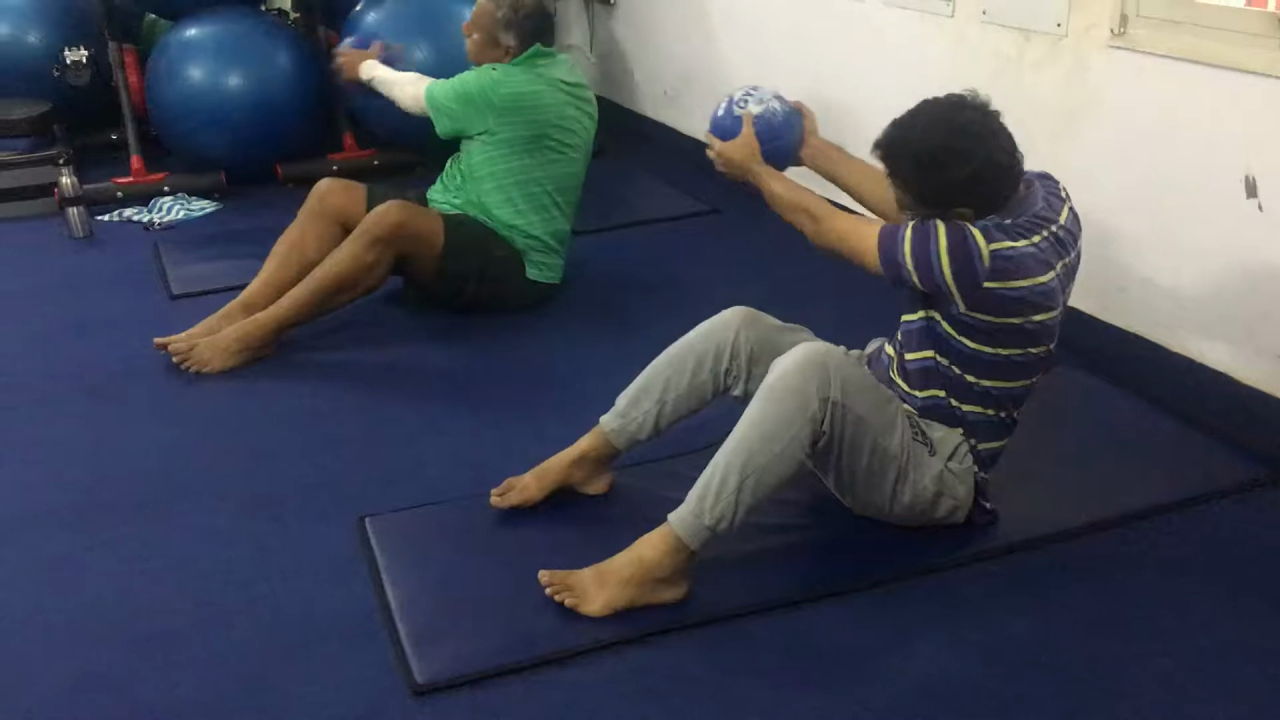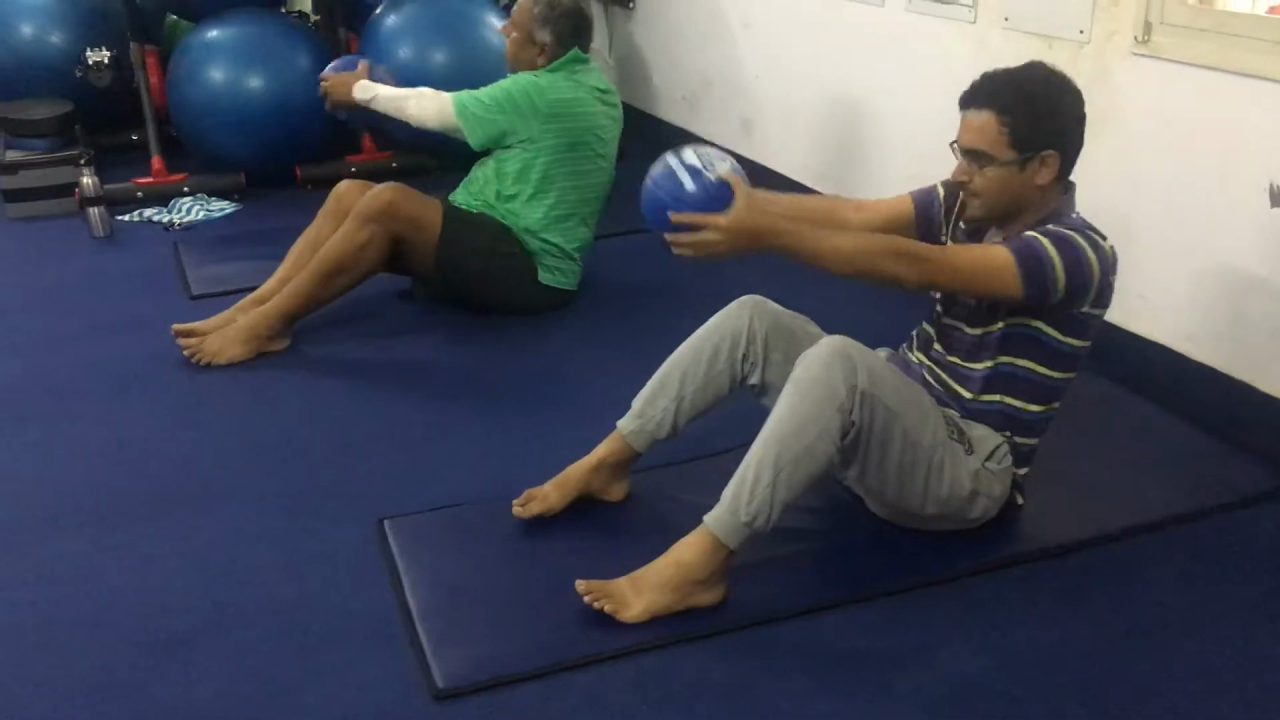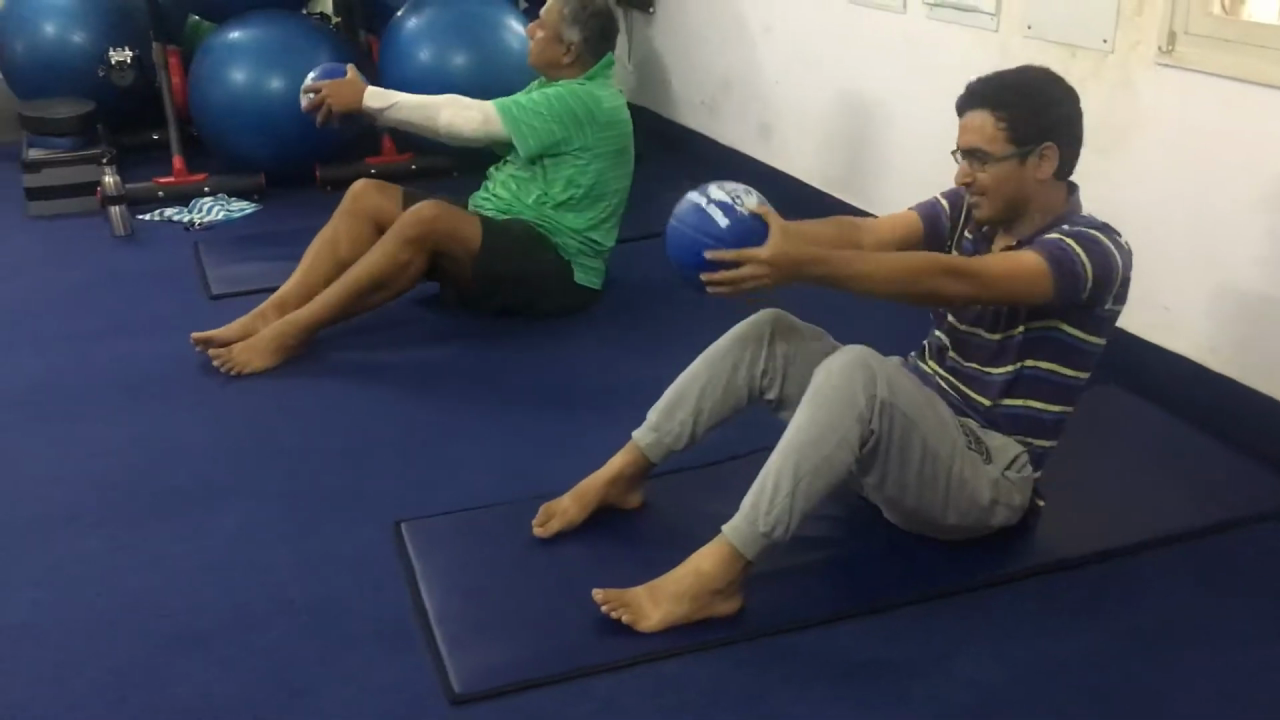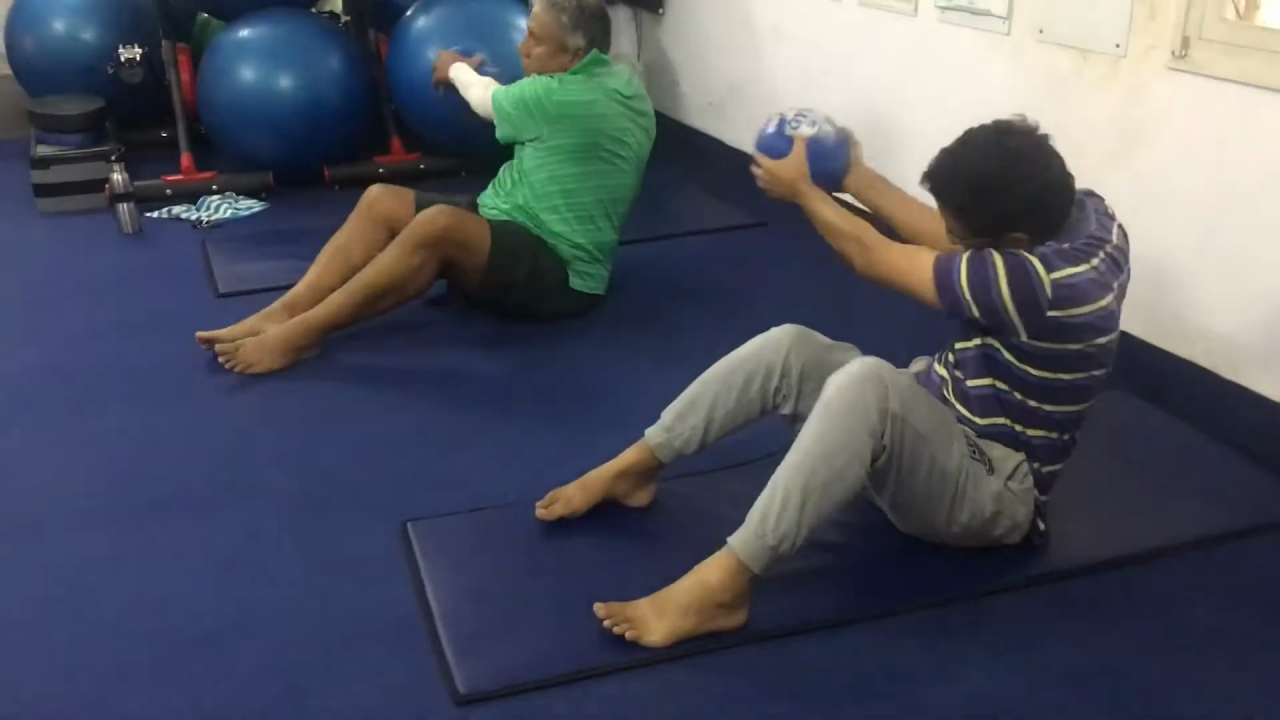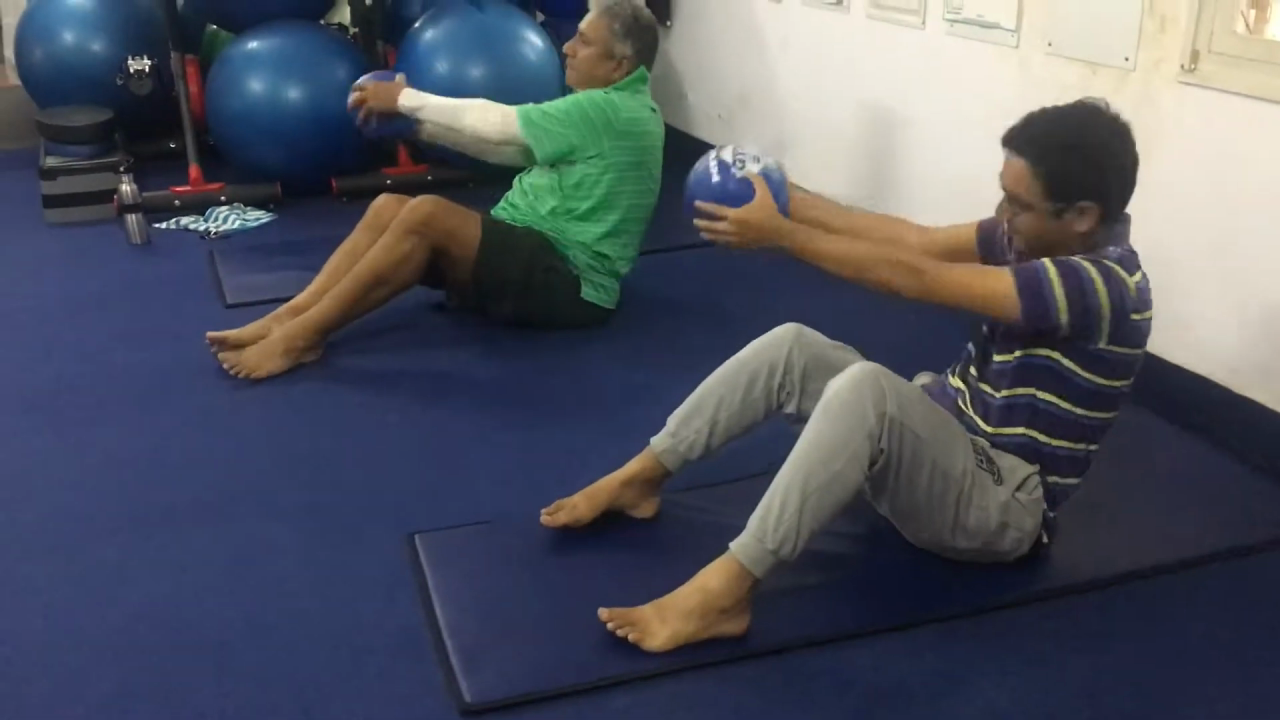
dt=0.4s
person 1, frame 1
left shoulder: (972, 251)
right shoulder: (1040, 192)
left elbow: (824, 226)
right elbow: (912, 214)
left wrist: (751, 165)
right wrist: (815, 149)
left hip: (934, 471)
left knee: (811, 366)
right knee: (739, 330)
left ankle: (664, 560)
right ankle: (587, 457)
person 1, frame 2
left shoulder: (1077, 254)
right shoulder: (964, 202)
left elbow: (909, 265)
right elbow: (853, 217)
left wrist: (763, 235)
right wrist: (745, 207)
left hip: (966, 466)
right hip: (899, 408)
left knee: (836, 360)
right knee: (751, 319)
left ankle: (700, 562)
right ankle: (607, 463)
person 1, frame 3
left shoulder: (1092, 255)
right shoulder: (976, 209)
left elbow: (951, 279)
right elbow: (866, 237)
left wrist: (802, 264)
right wrist: (773, 237)
left hip: (984, 477)
right hip: (914, 418)
left knee: (855, 370)
right knee: (768, 333)
left ankle: (718, 573)
right ankle: (622, 475)
person 1, frame 4
left shoulder: (1028, 281)
right shoulder: (1087, 214)
left elbow: (872, 257)
right elbow: (959, 251)
left wrist: (801, 188)
right wrist: (858, 179)
left hip: (992, 489)
left knee: (864, 381)
right knee: (788, 348)
left ankle: (722, 585)
right ankle: (631, 469)
person 1, frame 5
left shoulder: (1101, 286)
right shoulder: (1036, 236)
left elbow: (912, 277)
right elbow: (915, 240)
left wrist: (777, 233)
right wrist: (785, 204)
left hip: (1000, 503)
right hip: (941, 435)
left knee: (866, 387)
right knee: (791, 347)
left ankle: (724, 592)
right ankle: (637, 480)
person 2, frame 1
left shoulder: (499, 88)
right shoulder: (565, 72)
left elbow: (420, 98)
left wrist: (366, 67)
left hip: (512, 264)
left knee: (393, 220)
right knee: (331, 196)
left ankle: (257, 334)
right ankle: (238, 313)
person 2, frame 2
left shoulder: (538, 93)
right shoulder: (581, 80)
left elbow: (440, 112)
right elbow: (467, 115)
left wrist: (360, 88)
right wrist: (387, 93)
left hip: (529, 268)
right hip: (501, 235)
left knee: (387, 202)
right knee: (350, 195)
left ankle: (266, 325)
right ankle: (253, 308)
person 2, frame 3
left shoulder: (584, 104)
right shoulder: (574, 86)
left elbow: (473, 123)
right elbow: (482, 125)
left wrist: (367, 99)
right wrist: (375, 108)
left hip: (552, 268)
left knee: (427, 218)
right knee: (366, 196)
left ankle: (292, 333)
right ankle: (274, 312)
person 2, frame 4
left shoulder: (556, 97)
right shoulder: (625, 86)
left elbow: (489, 101)
left wrist: (456, 70)
left hip: (557, 272)
right hip: (524, 237)
left knee: (439, 224)
right knee: (382, 202)
left ankle: (301, 334)
right ankle: (284, 313)
person 2, frame 5
left shoulder: (606, 111)
right shoulder: (612, 106)
left elbow: (497, 123)
right elbow: (513, 148)
left wrist: (404, 100)
right wrist: (420, 124)
left hip: (567, 282)
right hip: (532, 249)
left knee: (427, 214)
right knee: (387, 209)
left ankle: (302, 336)
right ankle: (289, 317)
